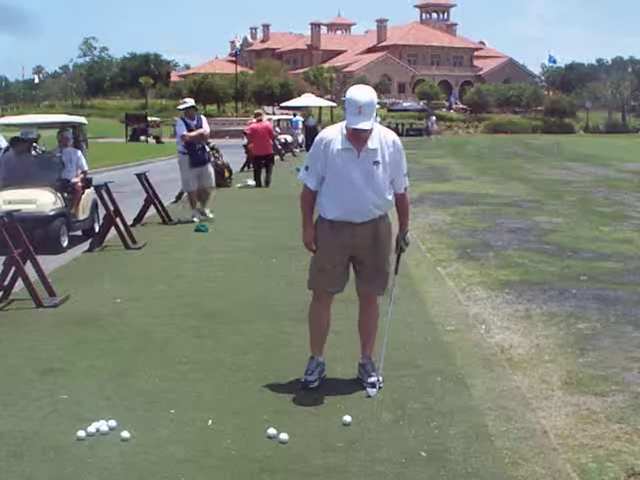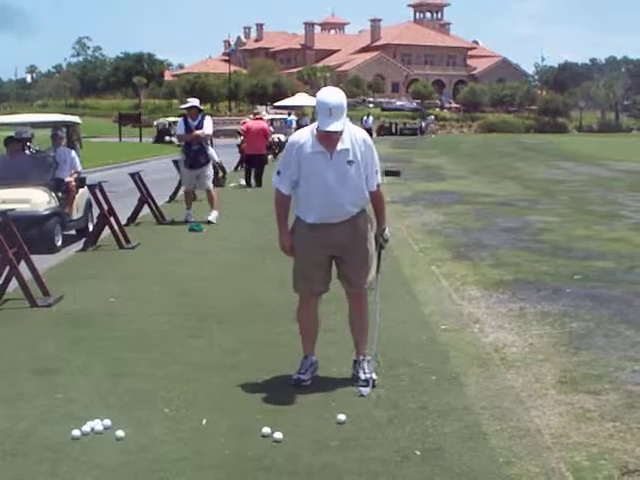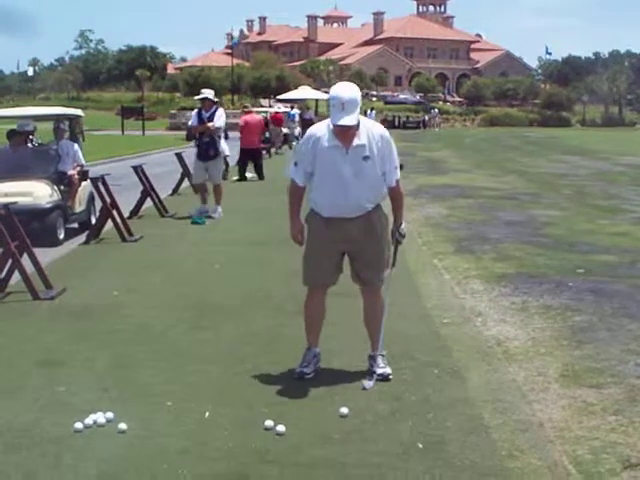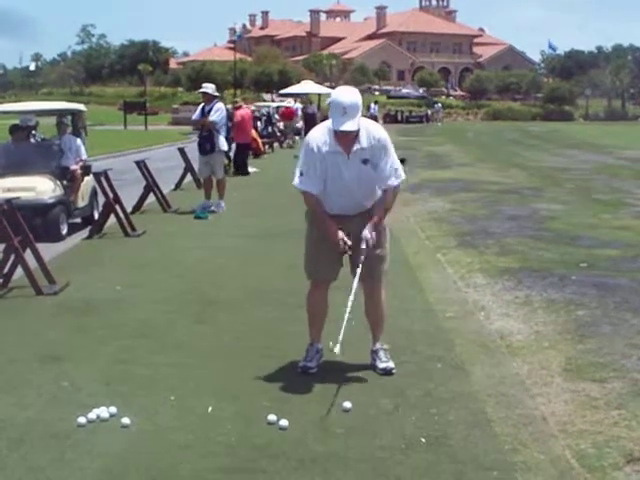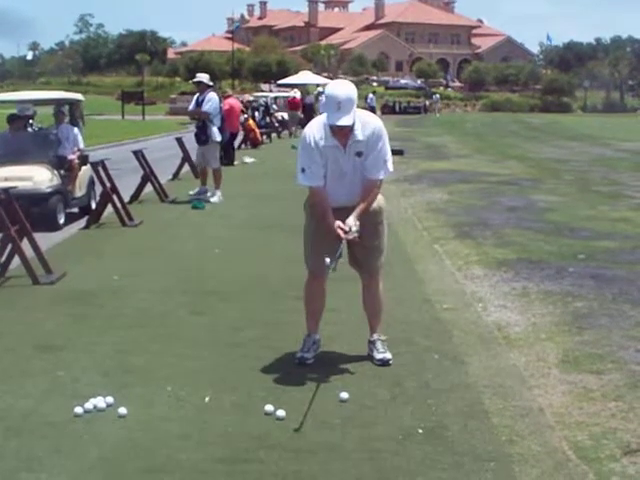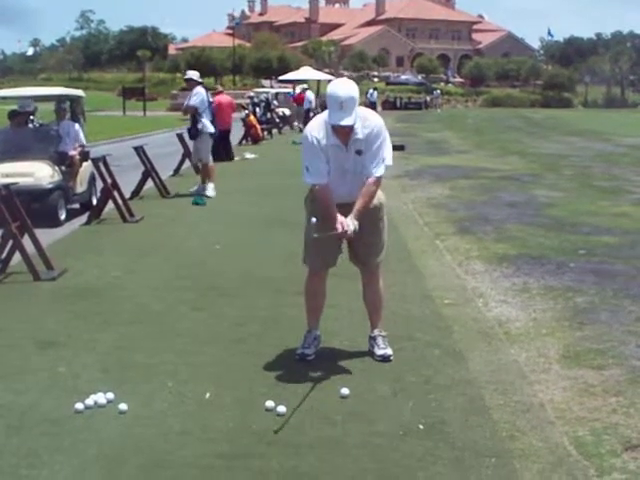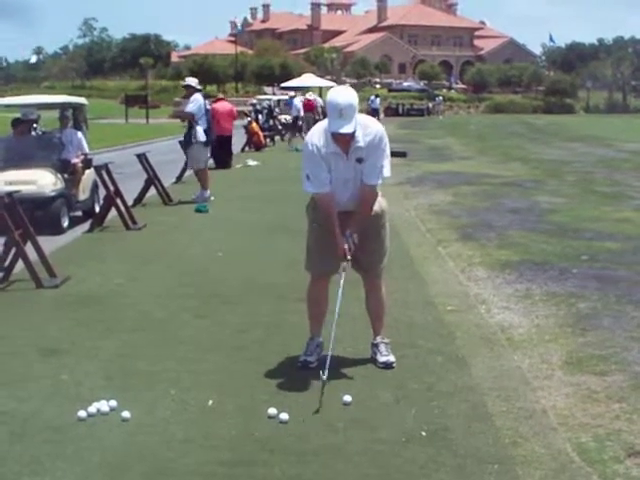
dt=0.5s
person 1, frame 1
left shoulder: (390, 142)
right shoulder: (326, 140)
left elbow: (400, 191)
right elbow: (310, 187)
left wrist: (404, 229)
right wrist: (307, 226)
left hip: (374, 229)
right hip: (331, 229)
left knee: (369, 298)
right knee: (321, 296)
left ankle: (367, 361)
right ankle: (316, 361)
person 1, frame 2
left shoulder: (361, 140)
right shoulder: (297, 143)
left elbow: (374, 188)
right elbow: (283, 190)
left wrist: (382, 225)
right wrist: (283, 230)
left hip: (353, 226)
right hip: (311, 230)
left knee: (357, 294)
right knee: (308, 297)
left ankle: (361, 358)
right ankle: (308, 359)
person 1, frame 3
left shoulder: (379, 137)
right shoulder: (314, 137)
left elbow: (393, 184)
right elbow: (297, 181)
left wrist: (399, 221)
right wrist: (294, 219)
left hip: (368, 222)
right hip: (323, 223)
left knee: (372, 290)
right knee: (316, 289)
left ankle: (376, 353)
right ankle: (312, 351)
person 1, frame 4
left shoulder: (377, 136)
right shoulder: (315, 140)
left elbow: (390, 187)
right elbow: (310, 192)
left wrist: (373, 225)
right wrist: (331, 229)
left hip: (367, 216)
right hip: (327, 219)
left knee: (373, 284)
right knee: (319, 283)
left ankle: (378, 347)
right ankle: (314, 346)
person 1, frame 5
left shoulder: (373, 128)
right shoulder: (312, 135)
left elbow: (375, 180)
right elbow: (315, 187)
left wrist: (356, 216)
right wrist: (331, 222)
left hip: (365, 208)
right hip: (324, 209)
left knee: (371, 275)
right knee: (316, 274)
left ankle: (375, 338)
right ankle: (311, 337)
person 1, frame 6
left shoulder: (374, 125)
right shoulder: (313, 133)
left elbow: (374, 177)
right elbow: (320, 185)
left wrist: (354, 216)
right wrist: (335, 217)
left hip: (365, 203)
right hip: (325, 204)
left knee: (371, 270)
right knee: (317, 270)
left ankle: (376, 334)
right ankle: (312, 333)
person 1, frame 7
left shoulder: (375, 133)
right shoulder: (314, 141)
left elbow: (370, 188)
right elbow: (323, 194)
left wrist: (353, 230)
right wrist: (337, 235)
left hip: (367, 210)
right hip: (327, 211)
left knee: (373, 277)
right knee: (319, 276)
left ankle: (379, 341)
right ankle: (315, 340)
person 2, frame 1
left shoulder: (201, 118)
right shoulder: (180, 121)
left elbow: (206, 136)
right elbow: (185, 137)
left wrist: (191, 135)
right wrist: (199, 132)
left hip: (203, 156)
right hip: (187, 158)
left knee: (208, 185)
right knee: (191, 188)
left ankle: (202, 208)
right ankle: (195, 212)
person 2, frame 2
left shoulder: (206, 119)
right shoulder: (183, 121)
left elbow: (205, 137)
right elbow: (180, 138)
left wrist: (190, 136)
right wrist: (197, 133)
left hip: (204, 157)
right hip: (188, 158)
left knee: (208, 186)
right knee: (188, 188)
left ankle: (214, 212)
right ankle: (189, 212)
person 2, frame 3
left shoulder: (219, 111)
right shoulder: (197, 112)
left elbow: (215, 129)
right elbow: (191, 129)
left wrist: (201, 128)
right wrist: (207, 126)
left hip: (215, 151)
right hip: (201, 151)
left knee: (216, 181)
right knee: (198, 181)
left ankle: (218, 208)
right ankle: (204, 207)
person 2, frame 4
left shoulder: (219, 106)
right shoulder: (202, 106)
left elbow: (210, 124)
right elbow: (194, 122)
left wrist: (201, 121)
right wrist: (205, 120)
left hip: (216, 145)
right hip: (204, 145)
left knee: (219, 175)
right knee: (205, 175)
left ankle: (220, 202)
right ankle: (207, 202)
person 2, frame 5
left shoulder: (212, 96)
right shoulder: (197, 96)
left elbow: (204, 115)
right elbow: (190, 113)
left wrist: (196, 112)
right wrist: (199, 112)
left hip: (211, 135)
right hip: (202, 134)
left knee: (214, 164)
right knee: (201, 163)
left ankle: (217, 192)
right ankle: (203, 188)
person 2, frame 6
left shoulder: (199, 91)
right shoulder: (194, 92)
left elbow: (191, 109)
right elbow: (185, 111)
left wrist: (186, 108)
right wrist: (188, 108)
left hip: (204, 129)
right hip: (198, 129)
left knee: (206, 158)
right knee: (201, 159)
left ankle: (211, 186)
right ankle: (203, 185)
person 2, frame 7
left shoulder: (196, 98)
right shoulder: (193, 99)
left elbow: (187, 115)
right elbow: (184, 116)
left wrist: (179, 114)
right wrist: (181, 114)
left hip: (199, 137)
right hip: (196, 136)
left knee: (200, 165)
right knee: (198, 166)
left ankle: (205, 193)
right ankle: (204, 192)
